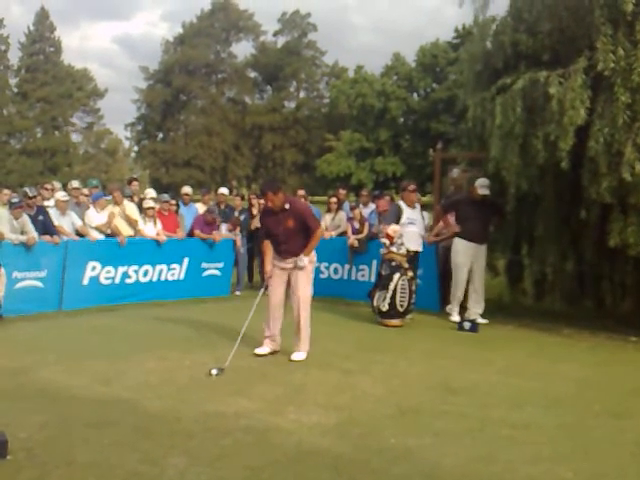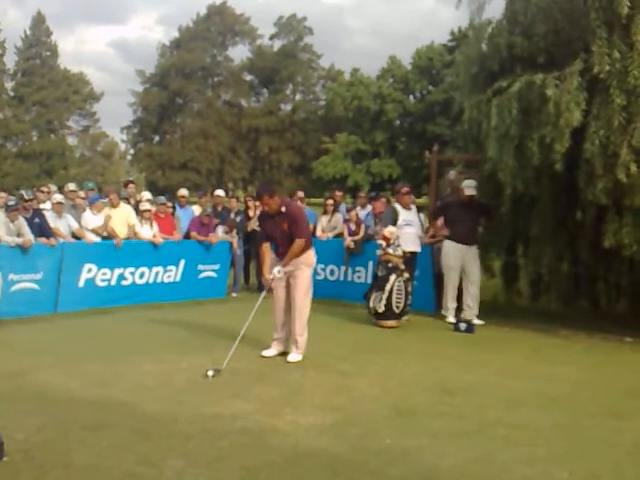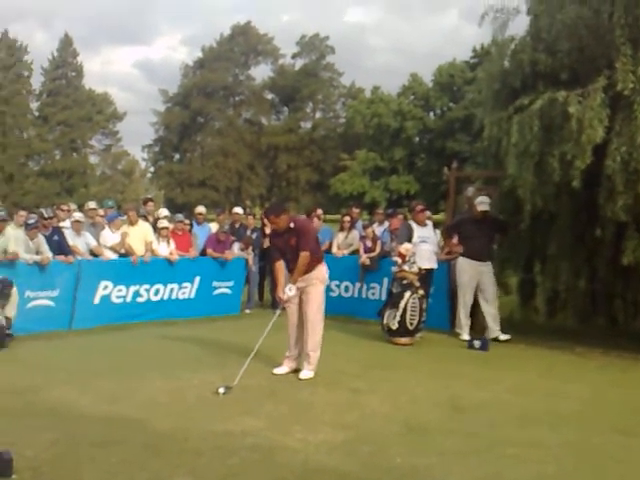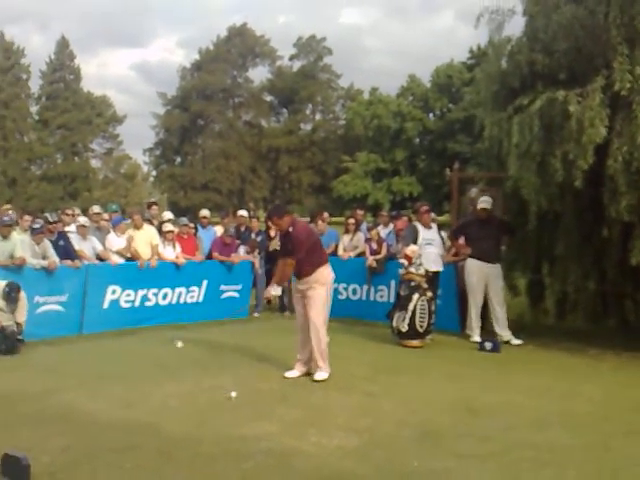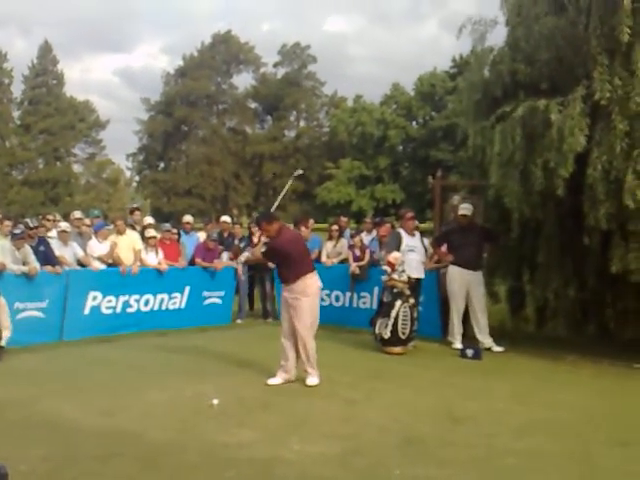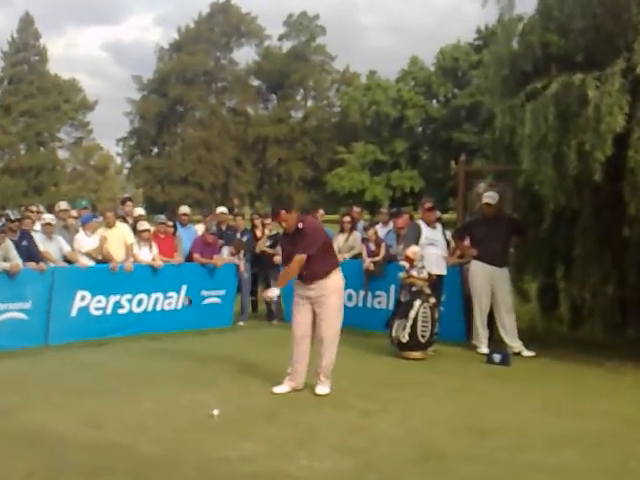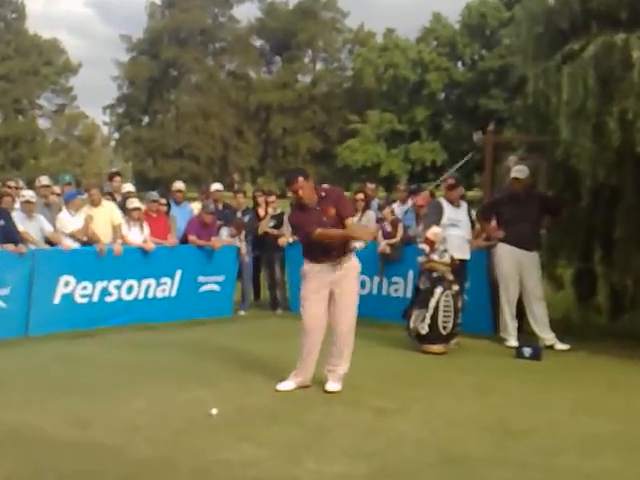
dt=0.3s
person 1, frame 1
left shoulder: (299, 208)
right shoulder: (265, 214)
left elbow: (318, 232)
right elbow: (266, 240)
left wrist: (305, 255)
right wrist: (267, 264)
left hip: (301, 260)
right hip: (278, 259)
left knee: (301, 301)
right knee: (274, 300)
left ankle: (302, 347)
right ankle: (271, 342)
person 1, frame 2
left shoulder: (294, 211)
right shoulder: (264, 217)
left elbow: (300, 242)
right elbow: (265, 244)
left wrist: (282, 266)
right wrist: (266, 270)
left hip: (302, 259)
right hip: (280, 260)
left knee: (299, 303)
right knee: (280, 303)
left ankle: (298, 348)
right ankle: (280, 343)
person 1, frame 3
left shoulder: (303, 226)
right shoulder: (274, 236)
left elbow: (305, 256)
right elbow: (278, 262)
left wrist: (292, 284)
right wrist: (280, 288)
left hip: (314, 274)
right hip: (293, 276)
left knee: (312, 319)
right knee: (293, 320)
left ankle: (310, 365)
right ankle: (292, 360)
person 1, frame 4
left shoulder: (300, 232)
right shoulder: (287, 233)
left elbow: (290, 263)
right elbow: (283, 260)
left wrist: (276, 285)
right wrist: (275, 283)
left hip: (319, 278)
right hip: (302, 280)
left knee: (316, 322)
right knee: (302, 324)
left ankle: (322, 366)
right ankle: (303, 365)
person 1, frame 5
left shoulder: (281, 243)
right shoulder: (284, 236)
left elbow: (263, 258)
left wrist: (251, 253)
left hip: (305, 286)
right hip: (290, 287)
left knee: (303, 331)
right knee: (287, 332)
left ankle: (312, 372)
right ankle: (287, 372)
person 1, frame 6
left shoulder: (310, 227)
right shoulder: (287, 237)
left elbow: (299, 261)
right elbow: (288, 266)
left wrist: (277, 287)
right wrist: (279, 287)
left hip: (329, 283)
right hip: (304, 286)
left knee: (327, 334)
right knee: (300, 333)
left ankle: (324, 379)
right ankle: (294, 380)
person 1, frame 7
left shoulder: (334, 195)
right shoulder: (296, 216)
left elbow: (350, 224)
right elbow: (322, 235)
left wrist: (357, 233)
right wrist: (351, 234)
left hip: (346, 264)
right hip: (315, 269)
left knee: (344, 323)
right knee: (311, 323)
person 2, frame 1
left shoulder: (490, 204)
right shoulder: (461, 201)
left elbow: (501, 215)
right elbow: (441, 210)
left wrist: (489, 227)
right wrist: (449, 226)
left hip: (481, 245)
right hip: (462, 243)
left knee: (478, 280)
right knee: (460, 277)
left ankle: (474, 313)
right ankle: (454, 310)
person 2, frame 2
left shoulder: (479, 206)
right shoulder: (449, 204)
left elbow: (489, 215)
right elbow: (433, 215)
left wrist: (478, 227)
left hip: (471, 247)
right hip: (452, 245)
left knee: (474, 279)
right knee: (451, 280)
left ankle: (470, 314)
right ankle: (450, 313)
person 2, frame 3
left shoulder: (493, 221)
right shoulder: (463, 221)
left elbow: (504, 230)
right elbow: (446, 233)
left wrist: (493, 244)
left hip: (486, 263)
right hip: (466, 262)
left knee: (490, 297)
right knee: (465, 297)
left ankle: (494, 331)
right ankle: (463, 331)
person 2, frame 4
left shoulder: (499, 223)
right shoulder: (468, 223)
left elbow: (510, 232)
right elbow: (453, 235)
left wrist: (500, 245)
left hip: (494, 265)
right hip: (475, 264)
left knee: (498, 300)
right knee: (475, 299)
left ankle: (505, 334)
right ankle: (474, 333)
person 2, frame 5
left shoulder: (480, 230)
right shoulder: (451, 231)
left elbow: (492, 239)
right elbow: (435, 243)
left wrist: (482, 253)
right wrist: (444, 256)
left hip: (476, 272)
right hip: (457, 271)
left knee: (479, 307)
right knee: (456, 306)
left ankle: (486, 341)
right ankle: (456, 340)
person 2, frame 6
left shoulder: (507, 221)
right shoulder: (474, 222)
left elbow: (520, 232)
right elbow: (456, 235)
left wrist: (509, 246)
right wrist: (466, 250)
left hip: (501, 268)
right hip: (480, 267)
left knee: (506, 307)
right knee: (480, 306)
left ankle: (515, 345)
right ankle: (482, 343)
person 2, frame 7
left shoulder: (539, 199)
right shoulder: (501, 200)
left elbow: (555, 211)
right elbow: (481, 214)
left wrist: (540, 228)
right wrist: (492, 231)
left hip: (531, 252)
right hip: (507, 250)
left knee: (535, 295)
right knee: (508, 293)
left ankle: (548, 338)
right ankle: (510, 336)
